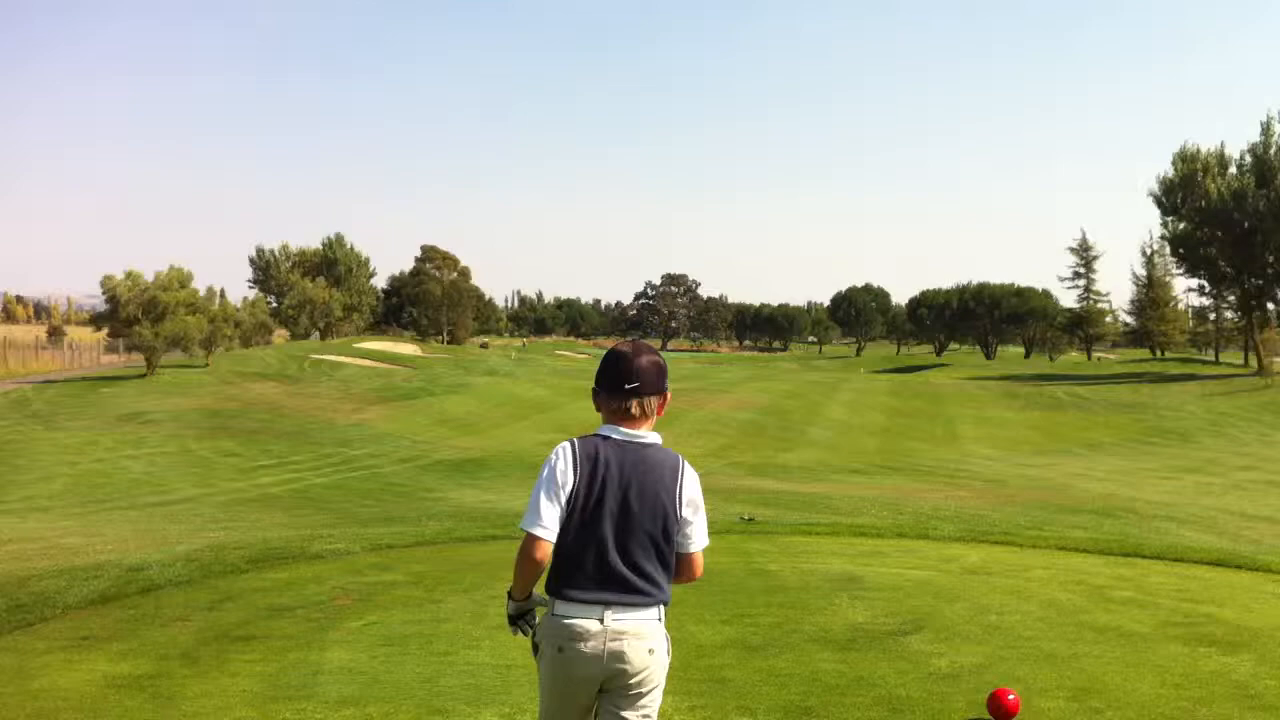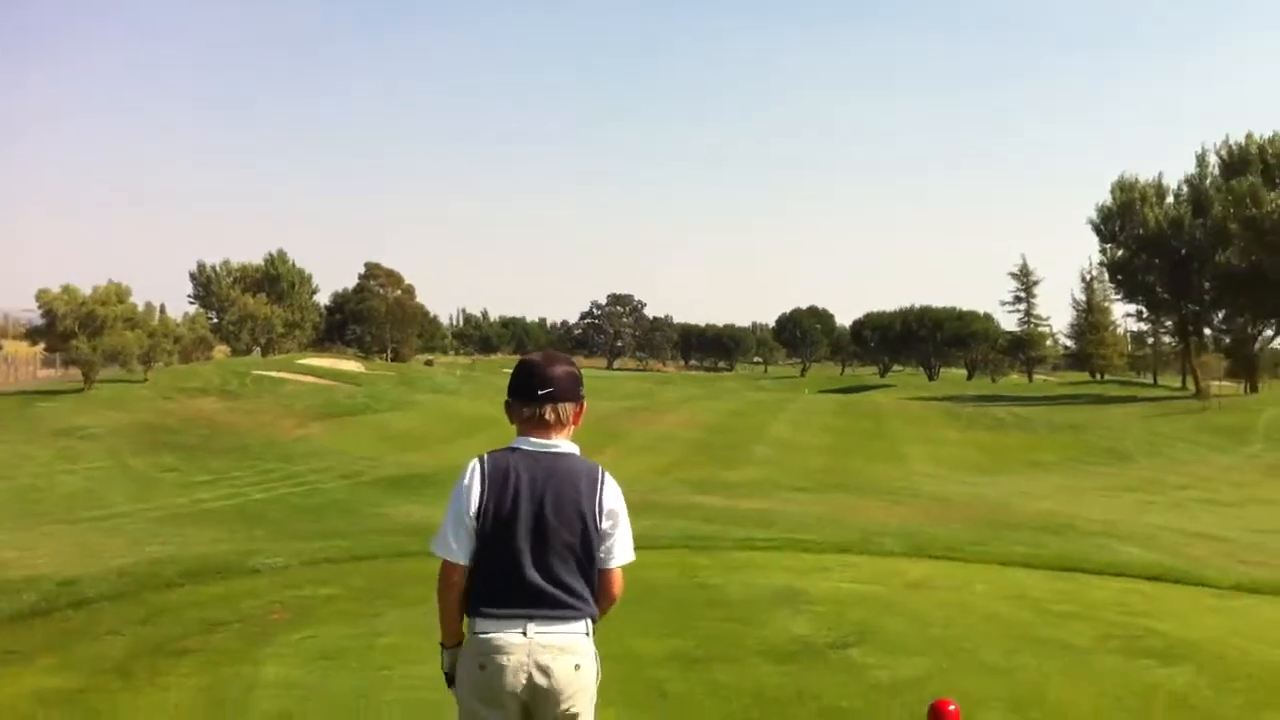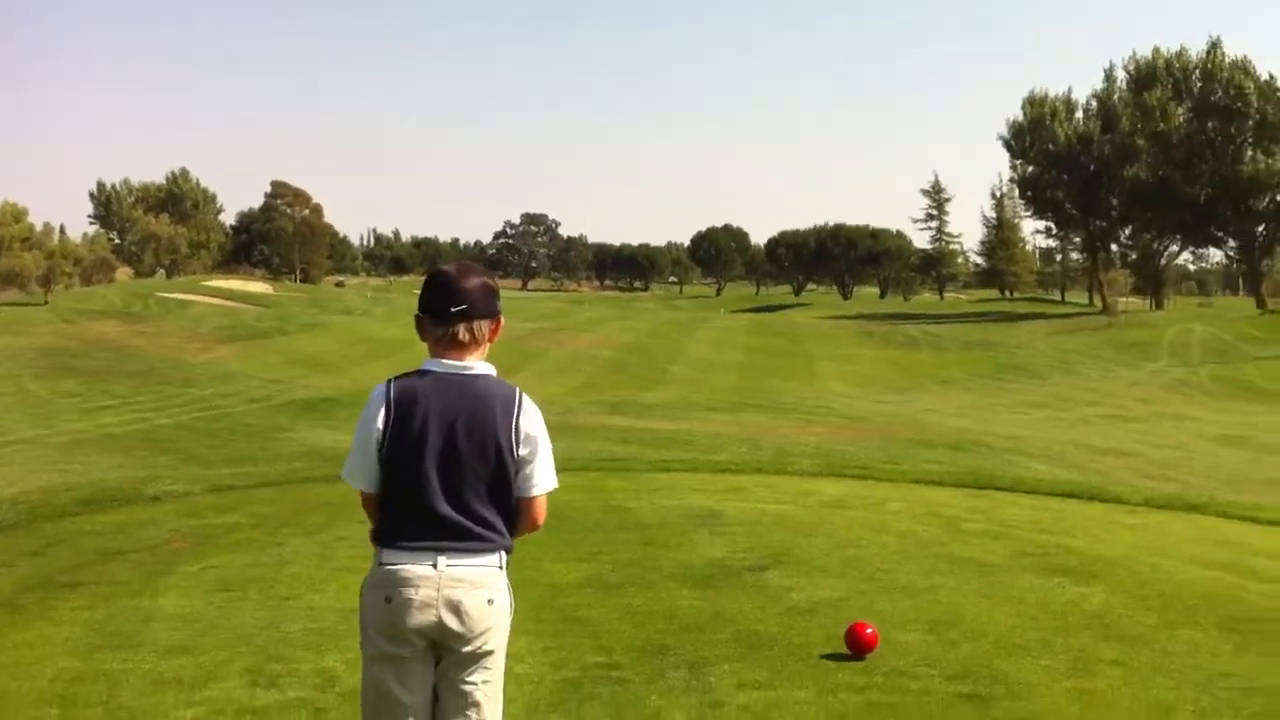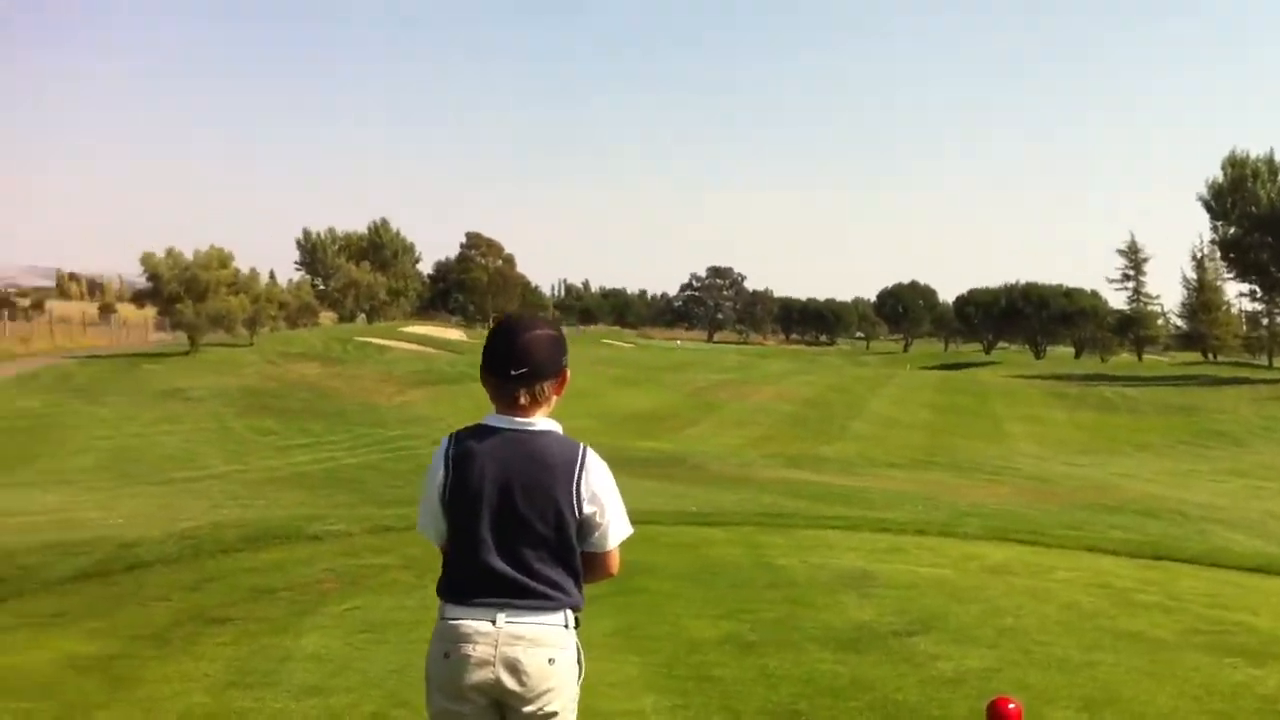
dt=0.7s
person 1, frame 1
left shoulder: (569, 457)
right shoulder: (679, 473)
left elbow: (538, 552)
right elbow: (691, 568)
left wrist: (518, 597)
left hip: (571, 627)
right hip: (642, 635)
person 1, frame 2
left shoulder: (481, 473)
right shoulder: (599, 484)
left elbow: (453, 575)
right elbow: (611, 586)
left wrist: (451, 644)
left hip: (493, 649)
right hip: (569, 651)
person 1, frame 3
left shoulder: (388, 398)
right shoulder: (517, 407)
left elbow: (371, 500)
right elbow: (533, 515)
left hip: (399, 582)
right hip: (480, 584)
person 1, frame 4
left shoulder: (453, 452)
right shoulder: (581, 463)
left elbow: (447, 547)
right elbow: (606, 565)
left hip: (462, 637)
right hip: (545, 642)
